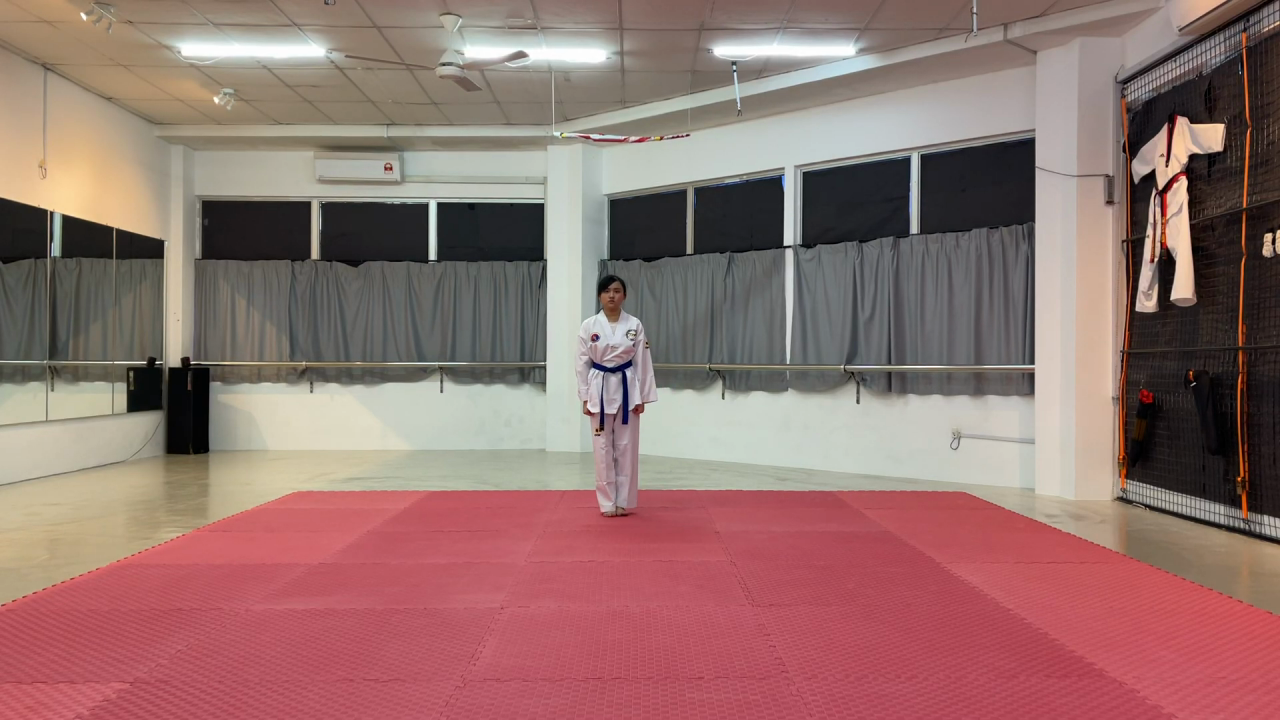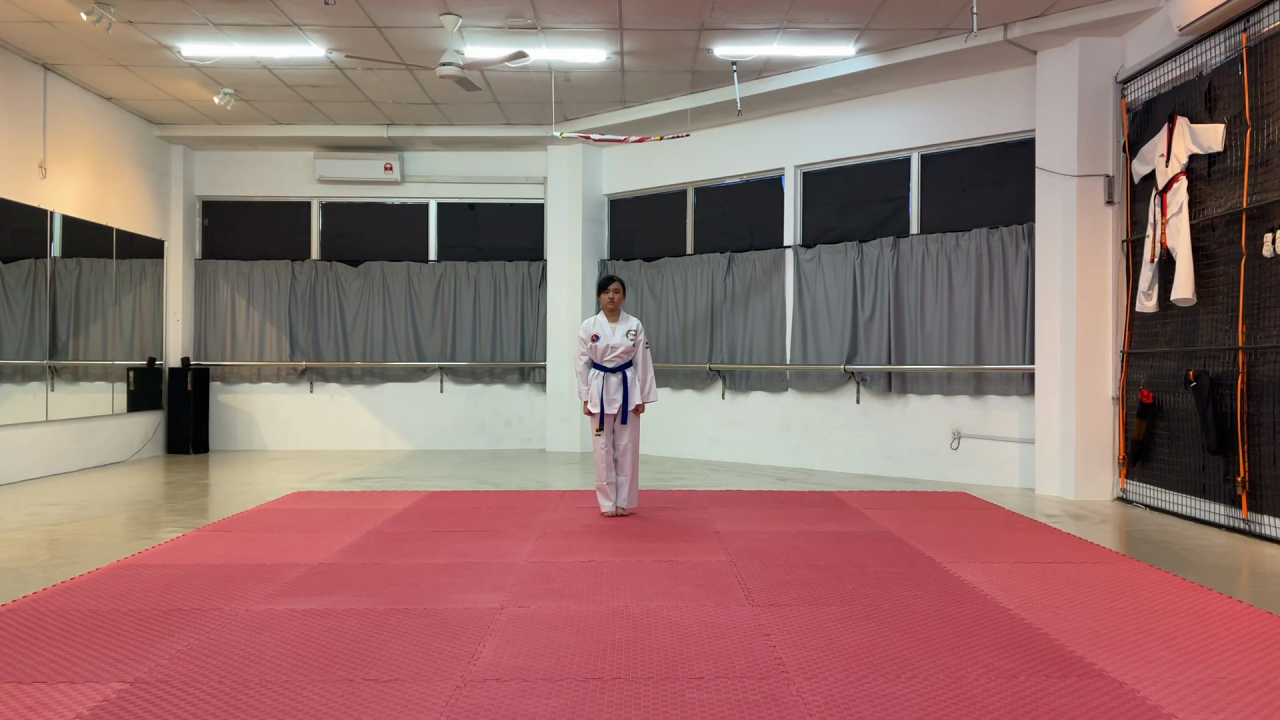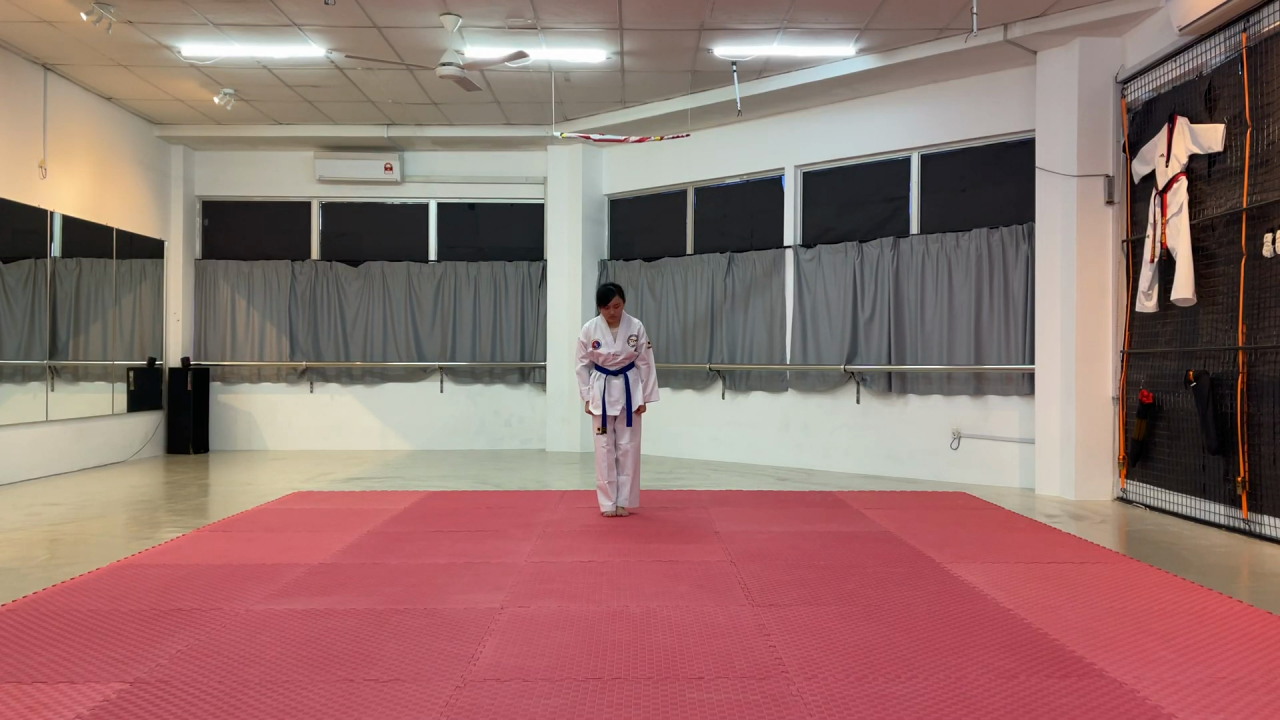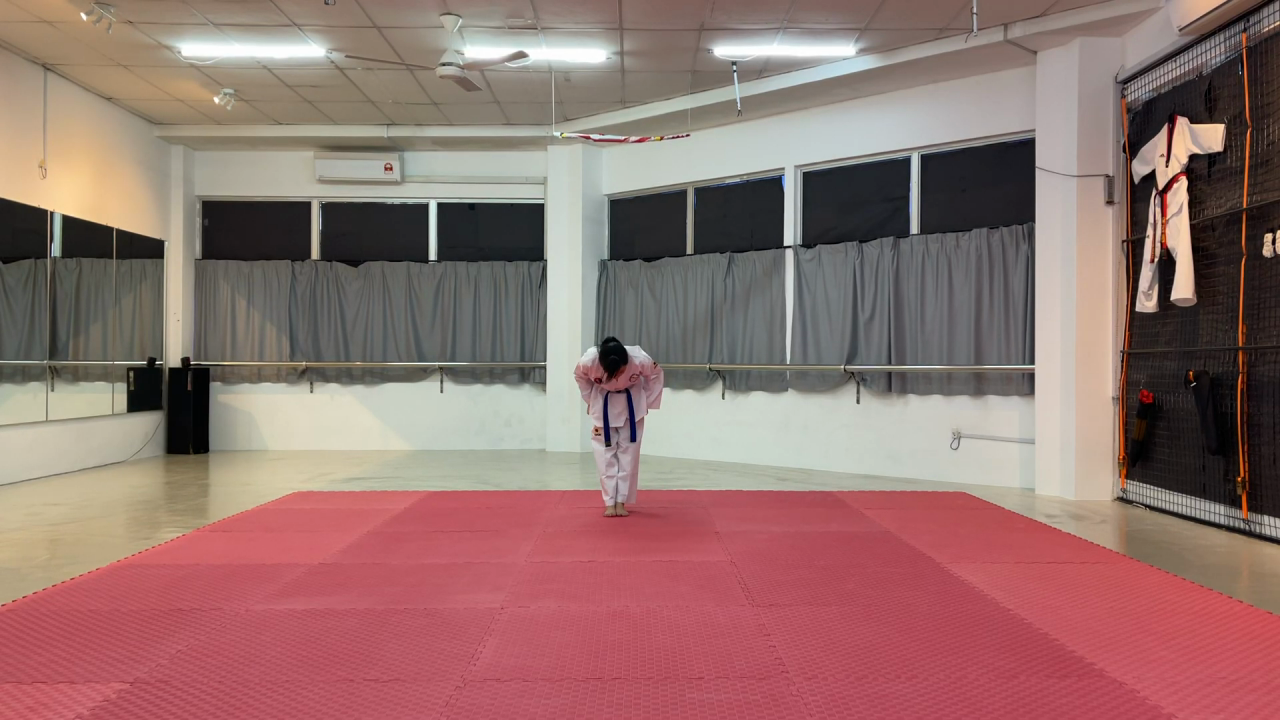
dt=0.4s
person 1, frame 1
left shoulder: (634, 325)
right shoulder: (589, 326)
left elbow: (642, 363)
right elbow: (583, 363)
left wrist: (642, 397)
right wrist: (585, 398)
left hip: (627, 389)
right hip: (599, 389)
left knee: (626, 447)
right knee: (603, 447)
left ankle: (623, 501)
right ankle: (608, 502)
person 1, frame 2
left shoulder: (634, 325)
right shoulder: (589, 326)
left elbow: (643, 363)
right elbow: (582, 364)
left wrist: (642, 397)
right wrist: (585, 398)
left hip: (627, 389)
right hip: (600, 390)
left knee: (626, 447)
right knee: (603, 447)
left ankle: (624, 502)
right ankle: (608, 502)
person 1, frame 3
left shoulder: (636, 327)
right shoulder: (589, 329)
left elbow: (646, 363)
right elbow: (582, 365)
left wrist: (644, 397)
right wrist: (587, 397)
left hip: (629, 391)
right hip: (601, 392)
left knee: (628, 448)
right knee: (604, 448)
left ankle: (623, 502)
right ankle: (608, 503)
person 1, frame 4
left shoulder: (640, 360)
right shoulder: (589, 361)
left elbow: (656, 375)
right elbow: (580, 376)
left wrist: (646, 403)
right wrist: (591, 401)
left hip: (631, 403)
right hip: (603, 404)
left knee: (628, 449)
right knee: (605, 450)
left ankle: (621, 501)
right ankle: (610, 501)
